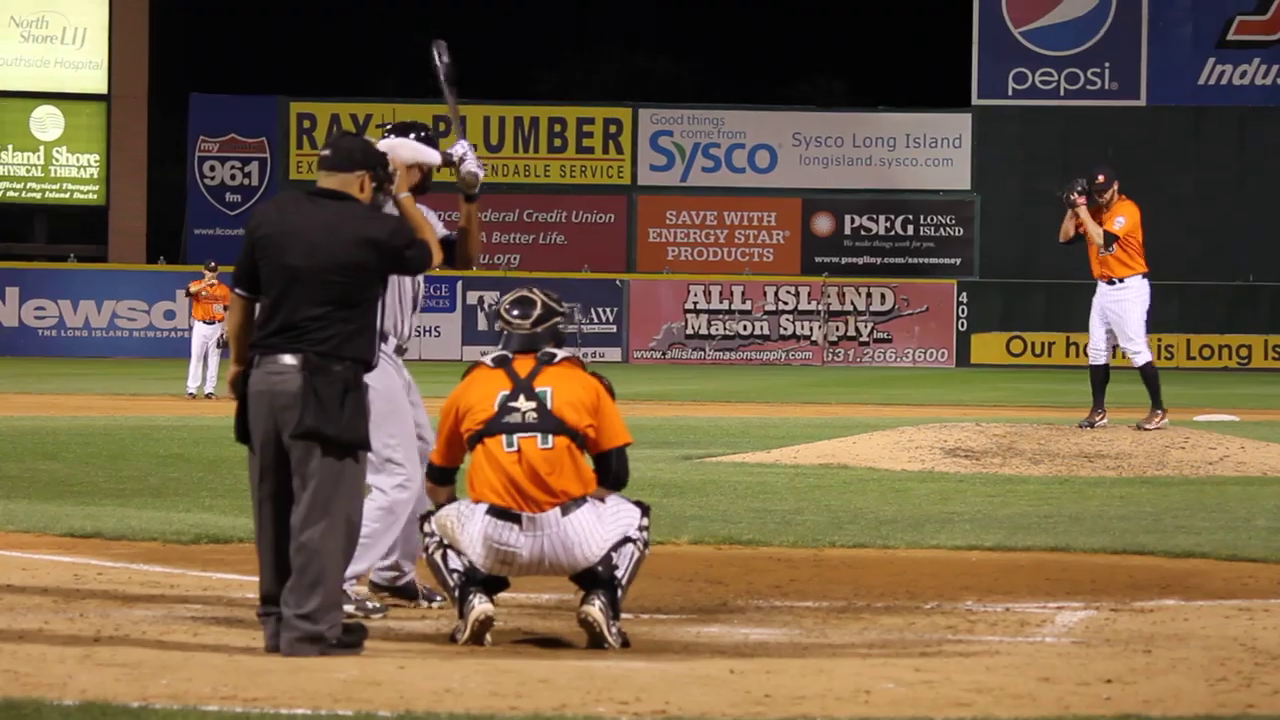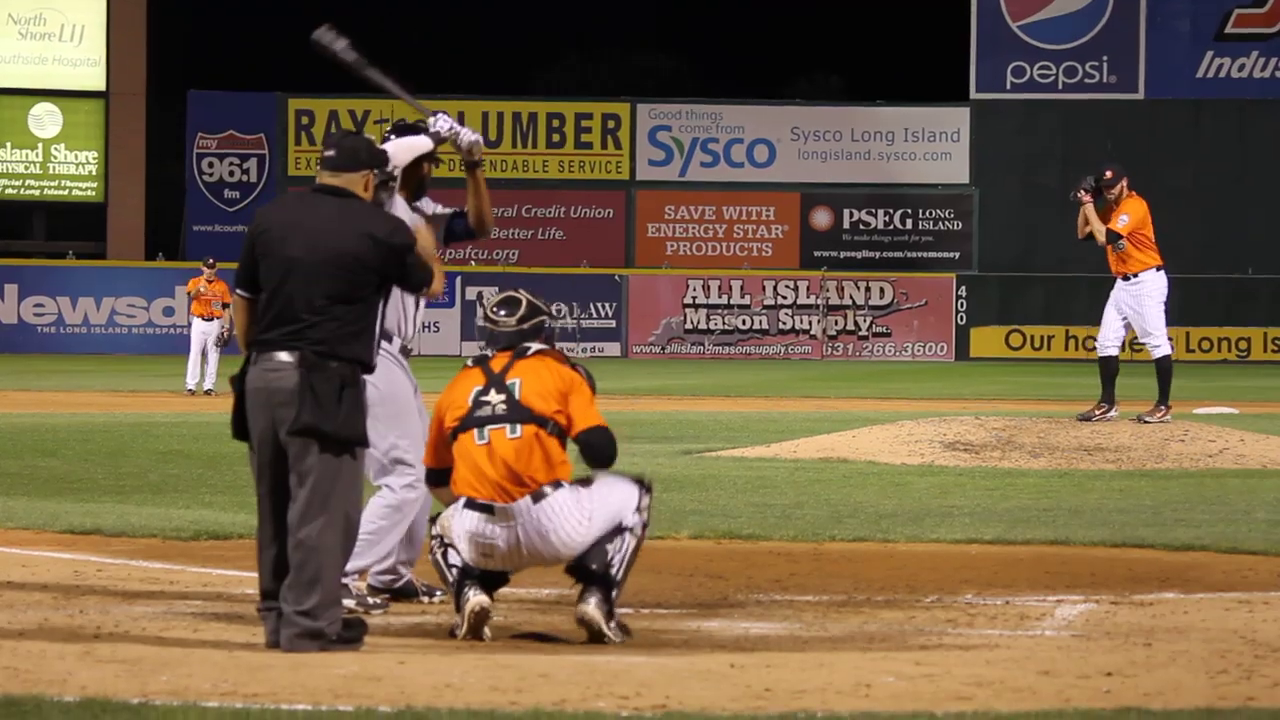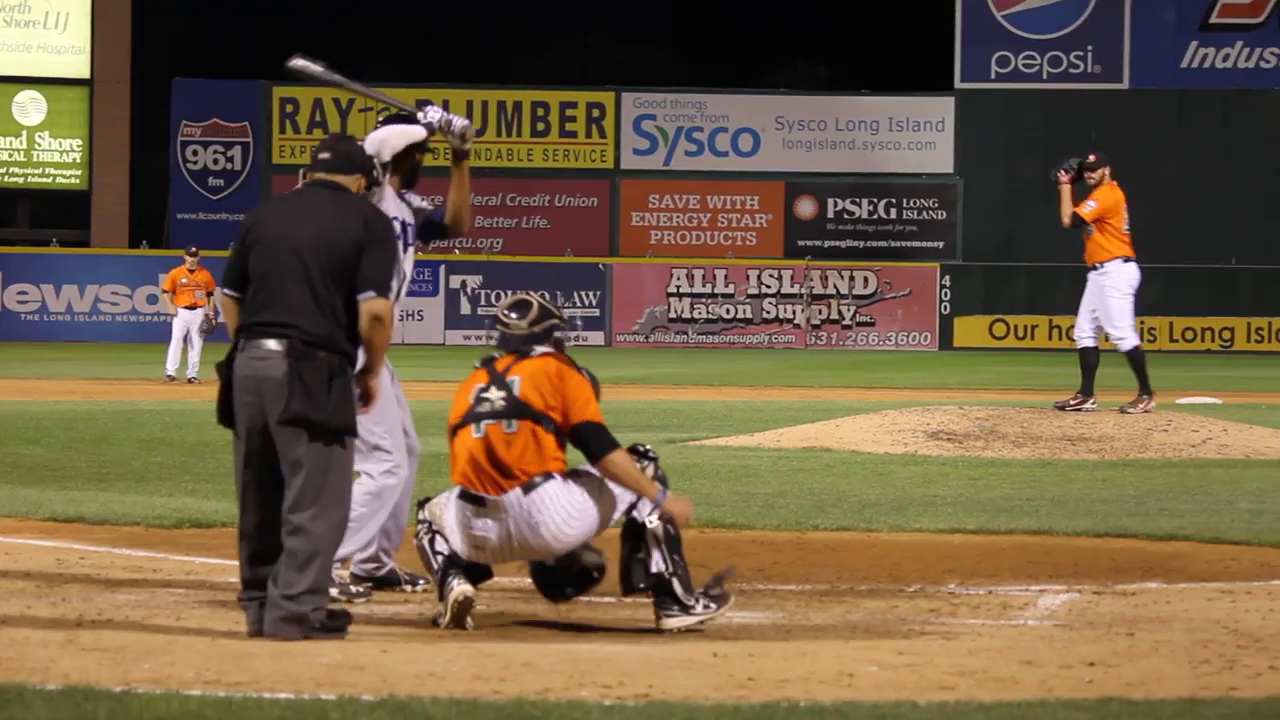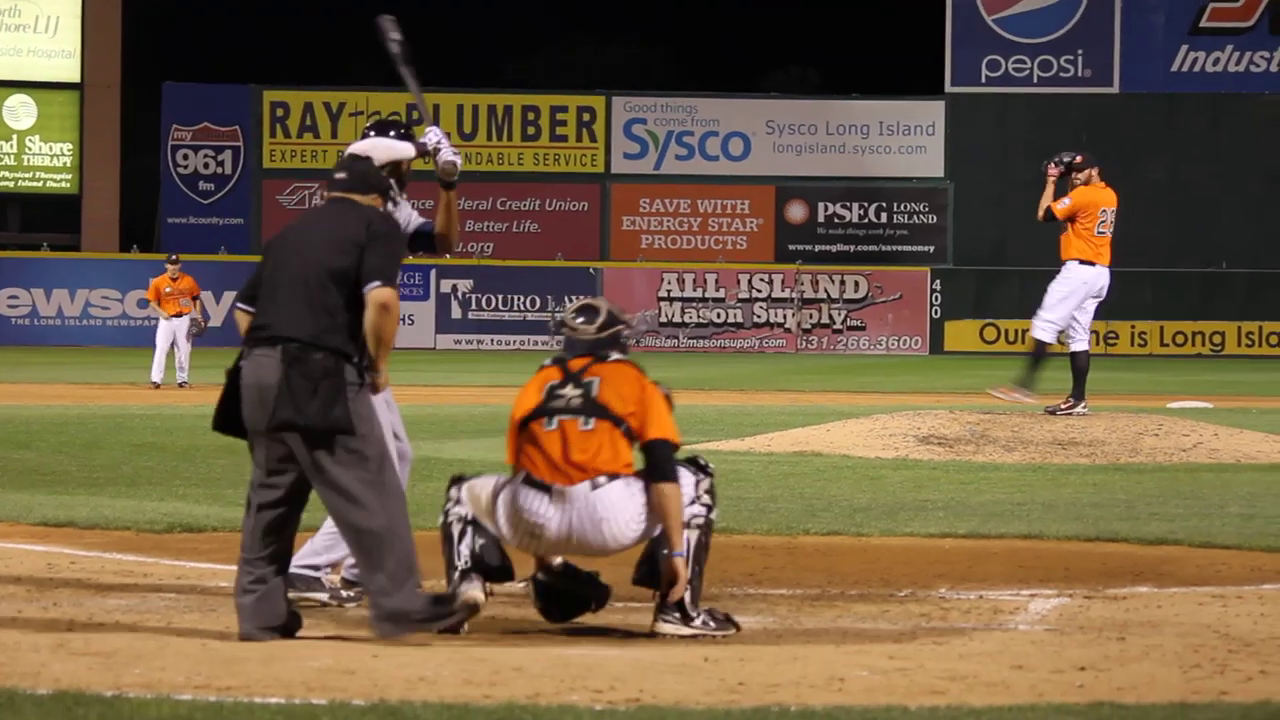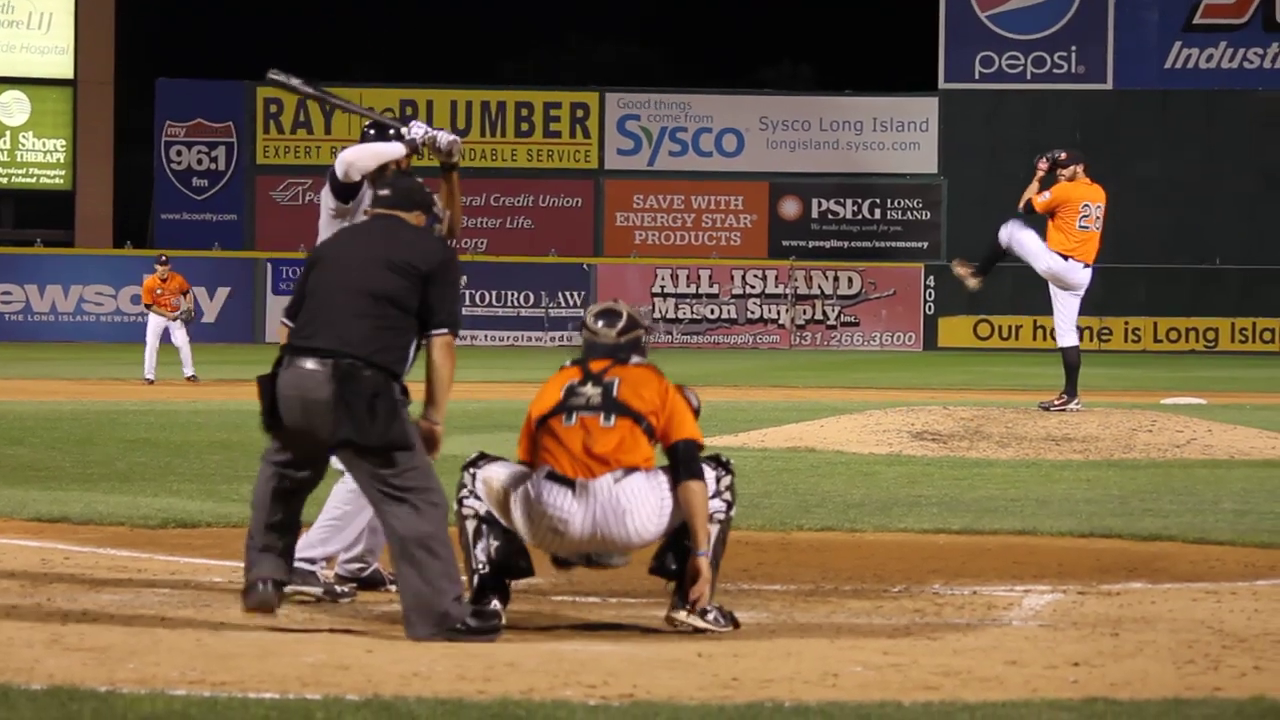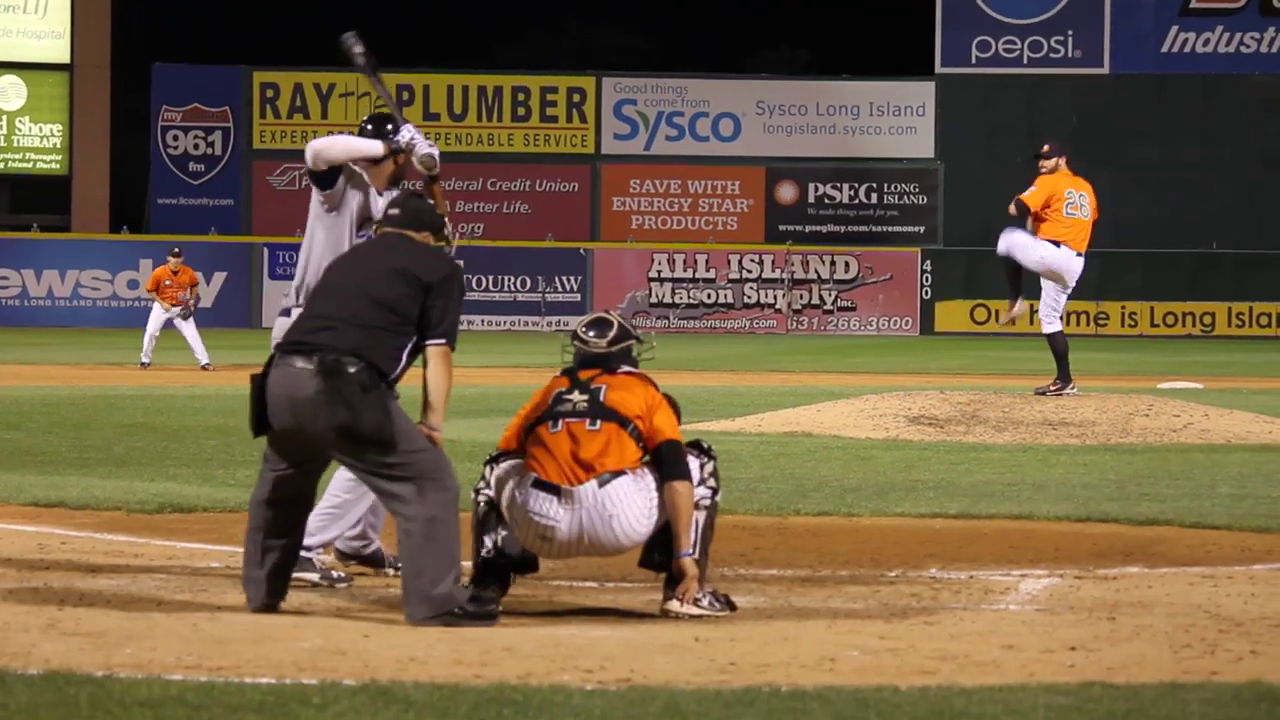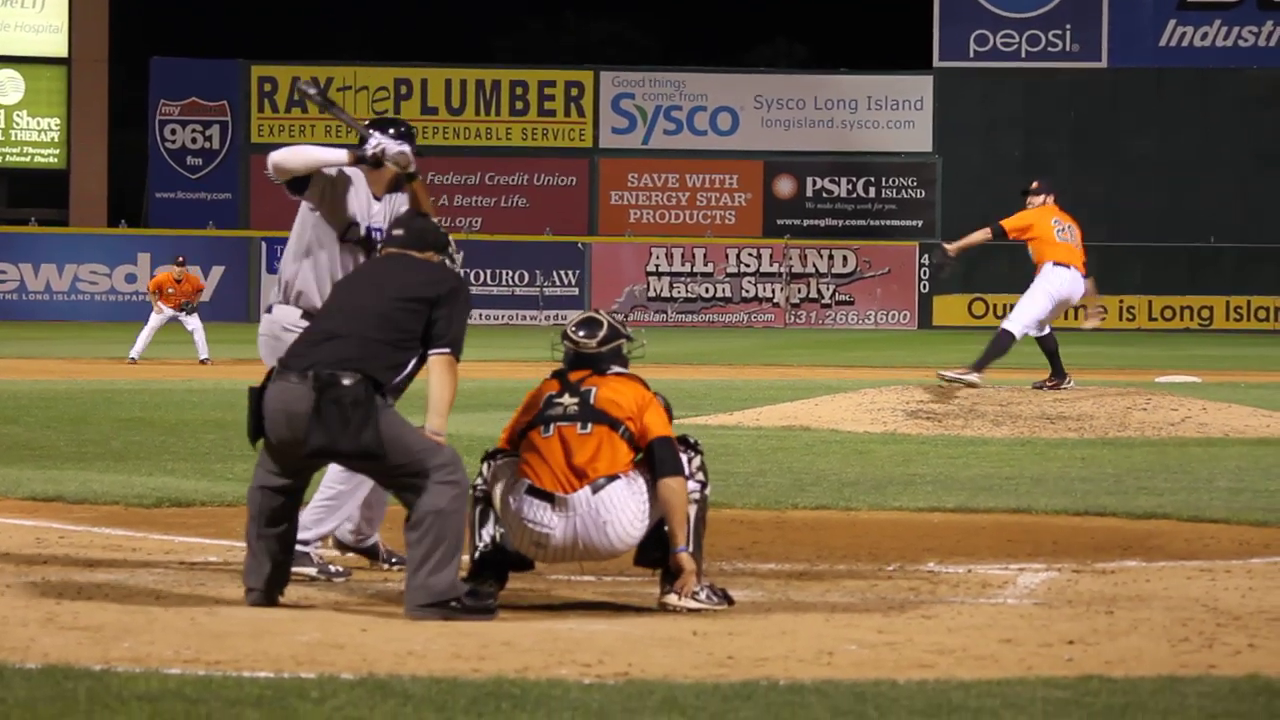
dt=0.3s
person 1, frame 1
left shoulder: (420, 214)
left elbow: (464, 256)
right elbow: (384, 150)
left wrist: (469, 194)
right wrist: (440, 155)
left hip: (386, 355)
left knee: (423, 461)
right knee: (396, 478)
left ankle: (393, 569)
person 1, frame 2
left shoulder: (424, 215)
right shoulder: (375, 198)
left elbow: (480, 226)
right elbow: (387, 155)
left wrist: (473, 162)
right wrist: (433, 135)
left hip: (390, 356)
left knee: (422, 466)
right knee: (404, 477)
left ankle: (391, 575)
right ankle: (336, 578)
person 1, frame 3
left shoulder: (408, 206)
right shoulder: (365, 187)
left elbow: (455, 223)
right elbow: (376, 142)
left wrist: (460, 153)
right wrist: (423, 126)
left knee: (404, 453)
right knee: (384, 464)
left ankle: (373, 563)
person 1, frame 4
left shoulder: (396, 208)
left elbow: (443, 242)
right elbow: (360, 153)
left wrist: (447, 184)
right wrist: (420, 145)
left knee: (395, 455)
left ankle: (362, 568)
right ankle: (305, 570)
person 1, frame 5
right shoulder: (347, 191)
right elbow: (349, 161)
left wrist: (448, 168)
right wrist: (409, 143)
left ankle: (358, 563)
right ankle: (302, 564)
person 1, frame 6
left shoulder: (395, 200)
right shoulder: (345, 180)
right elbow: (318, 150)
left wrist: (431, 174)
right wrist: (390, 146)
left ankle: (358, 540)
right ankle: (300, 550)
person 1, frame 7
left shoulder: (396, 203)
right shoulder: (335, 181)
right elbow: (277, 161)
left wrist: (411, 174)
right wrist: (354, 155)
right hip: (294, 329)
left ankle: (358, 532)
right ankle: (299, 545)
person 2, frame 1
left shoulder: (269, 216)
right shoulder: (378, 229)
left elbow: (241, 299)
right elbow: (429, 254)
left wrist: (238, 361)
right wrist: (403, 197)
left hip: (265, 378)
right hip: (328, 384)
left knee: (274, 506)
right knee: (324, 511)
left ankle: (277, 619)
right ankle: (310, 628)
person 2, frame 2
left shoulder: (271, 215)
right shoulder: (382, 228)
left elbow: (243, 301)
right elbow: (427, 286)
right wrist: (425, 250)
left hip: (263, 375)
right hip: (326, 381)
left knee: (276, 503)
right knee: (323, 507)
left ankle: (278, 616)
right ankle: (310, 624)
person 2, frame 3
left shoulder: (264, 214)
right shoulder: (368, 219)
left elbow: (231, 298)
right elbow: (375, 310)
right wrist: (371, 373)
left hip: (250, 364)
right hip: (313, 371)
left knee: (259, 495)
right knee: (316, 499)
left ankle: (260, 604)
right ankle: (295, 609)
person 2, frame 4
left shoulder: (288, 230)
right shoulder: (377, 225)
left elbow: (244, 311)
right elbow: (381, 300)
right wrist: (378, 364)
left hip: (257, 370)
right hip: (320, 375)
left knee: (271, 495)
right knee: (369, 491)
left ankle: (260, 609)
right ankle: (401, 607)
person 2, frame 5
left shoulder: (331, 244)
right shoulder: (434, 250)
left elbow: (290, 324)
right elbow: (442, 339)
right wrist: (433, 415)
left hip: (293, 379)
right hip: (360, 388)
left knee: (284, 473)
right knee: (415, 498)
left ankle: (265, 573)
right ankle: (439, 617)
person 2, frame 6
left shoulder: (348, 258)
right shoulder: (440, 265)
right elbow: (438, 351)
right wrist: (433, 424)
left hip: (282, 379)
right hip: (345, 387)
left knee: (280, 483)
right knee: (428, 481)
left ankle: (262, 589)
right ankle: (435, 601)
person 2, frame 7
left shoulder: (356, 276)
right shoulder: (445, 281)
right elbow: (442, 361)
right wrist: (435, 430)
left hip: (281, 394)
right hip: (343, 401)
left knee: (275, 476)
right knee: (441, 473)
left ankle: (261, 583)
right ankle: (435, 593)
person 3, frame 1
left shoulder: (470, 385)
right shoulder: (585, 381)
left elbow: (437, 487)
right elbow: (615, 475)
left wrist: (467, 518)
left hip: (494, 539)
right hip: (572, 538)
left knee: (436, 525)
right knee: (634, 517)
left ankle: (473, 600)
right ankle: (602, 600)
person 3, frame 2
left shoulder: (457, 385)
right shoulder: (557, 372)
left elbow: (436, 480)
right elbow: (602, 454)
left hip: (481, 536)
right hip: (556, 522)
left knee: (443, 529)
right knee: (632, 493)
left ankle: (471, 591)
right ankle: (597, 597)
person 3, frame 3
left shoulder: (471, 383)
right shoulder: (560, 371)
right elbow: (599, 447)
right wrist: (661, 499)
left hip: (481, 531)
right hip: (548, 513)
left knee: (431, 516)
right knee: (639, 467)
left ankle: (454, 581)
right ankle: (676, 603)
person 3, frame 4
left shoulder: (536, 385)
right shoulder: (636, 383)
right elbow: (664, 472)
left wrist: (543, 559)
right wrist: (678, 553)
left hip: (532, 518)
right hip: (608, 517)
left knee: (463, 493)
right knee: (696, 480)
left ankle: (466, 588)
right ankle: (678, 612)
person 3, frame 5
left shoulder: (555, 383)
right shoulder: (657, 385)
left elbow: (532, 467)
right elbow: (688, 471)
right wrist: (701, 551)
left hip: (554, 514)
right hip: (625, 512)
left knee: (479, 479)
right knee: (716, 478)
left ankle: (488, 600)
right ankle: (691, 603)
person 3, frame 6
left shoulder: (546, 393)
right shoulder: (644, 392)
left elbow: (506, 457)
right elbow: (676, 474)
right wrist: (685, 553)
left hip: (539, 526)
right hip: (619, 519)
left knee: (497, 472)
right knee: (697, 463)
left ankle: (487, 586)
right ankle: (685, 592)
person 3, frame 7
left shoulder: (540, 394)
right shoulder: (635, 391)
left elbow: (507, 454)
right elbow: (667, 470)
right wrist: (681, 549)
left hip: (535, 530)
right hip: (611, 523)
left knee: (494, 467)
right knee: (685, 459)
left ankle: (484, 580)
right ankle: (682, 586)
person 4, frame 1
left shoulder: (1128, 210)
right shoulder: (1093, 211)
left elbow: (1101, 239)
right elbow: (1065, 237)
left wrist: (1083, 208)
right wrist: (1073, 208)
left hip: (1130, 288)
right hip: (1104, 289)
left knee: (1136, 349)
right knee: (1097, 351)
left ankle: (1158, 410)
right ankle: (1099, 409)
person 4, frame 2
left shoulder: (1134, 207)
right shoulder: (1112, 209)
left elbow: (1103, 238)
right elbow: (1083, 234)
left wrist: (1089, 205)
right wrist: (1085, 206)
left hip: (1147, 282)
right hip: (1124, 284)
left knee: (1156, 342)
right knee: (1107, 342)
left ankle: (1163, 405)
right ankle: (1108, 404)
person 4, frame 3
left shoulder: (1107, 195)
right shoulder: (1100, 195)
left elbow: (1069, 221)
right elbow: (1072, 217)
left wrist: (1065, 188)
right wrist: (1067, 187)
left hip: (1117, 272)
right hip: (1100, 274)
left knee: (1122, 333)
right knee: (1084, 332)
left ankle: (1145, 393)
right ankle: (1086, 395)
person 4, frame 4
left shoulder: (1083, 194)
right shoulder: (1108, 195)
left elbow: (1044, 215)
left wrist: (1051, 182)
right wrist: (1058, 180)
left hip: (1080, 272)
right hip: (1100, 275)
left knee: (1044, 325)
right knee: (1077, 336)
left ankle: (1025, 386)
right ankle: (1077, 398)
person 4, frame 5
left shoulder: (1065, 189)
right shoulder: (1099, 193)
left elbow: (1024, 207)
left wrist: (1038, 177)
right wrist: (1056, 176)
left hip: (1057, 263)
right hip: (1082, 272)
left knee: (1011, 229)
right knee: (1066, 331)
left ankle: (976, 274)
right ankle: (1070, 395)
person 4, frame 6
left shoulder: (1049, 181)
right shoulder: (1086, 188)
left elbow: (1015, 209)
left wrist: (1030, 216)
left hip: (1050, 252)
right hip: (1074, 262)
left knee: (1008, 239)
right knee: (1050, 318)
left ankle: (1015, 301)
right ankle: (1064, 380)
person 4, frame 7
left shoulder: (1035, 215)
right shoulder: (1070, 223)
left elbow: (992, 232)
right elbow: (1081, 267)
left wrist: (956, 247)
right wrist: (1092, 306)
left hip: (1055, 277)
right hip: (1076, 284)
left knee: (1014, 324)
right knee: (1037, 324)
left ankle: (975, 370)
right ankle: (1060, 376)
